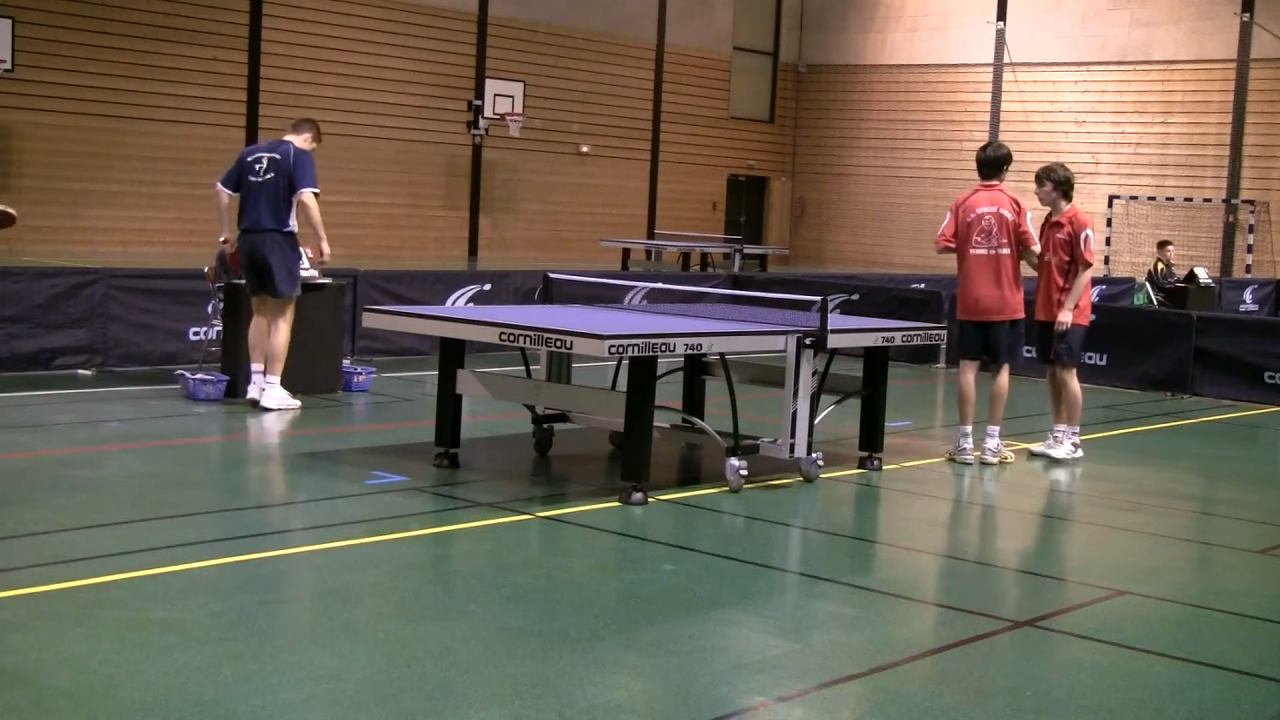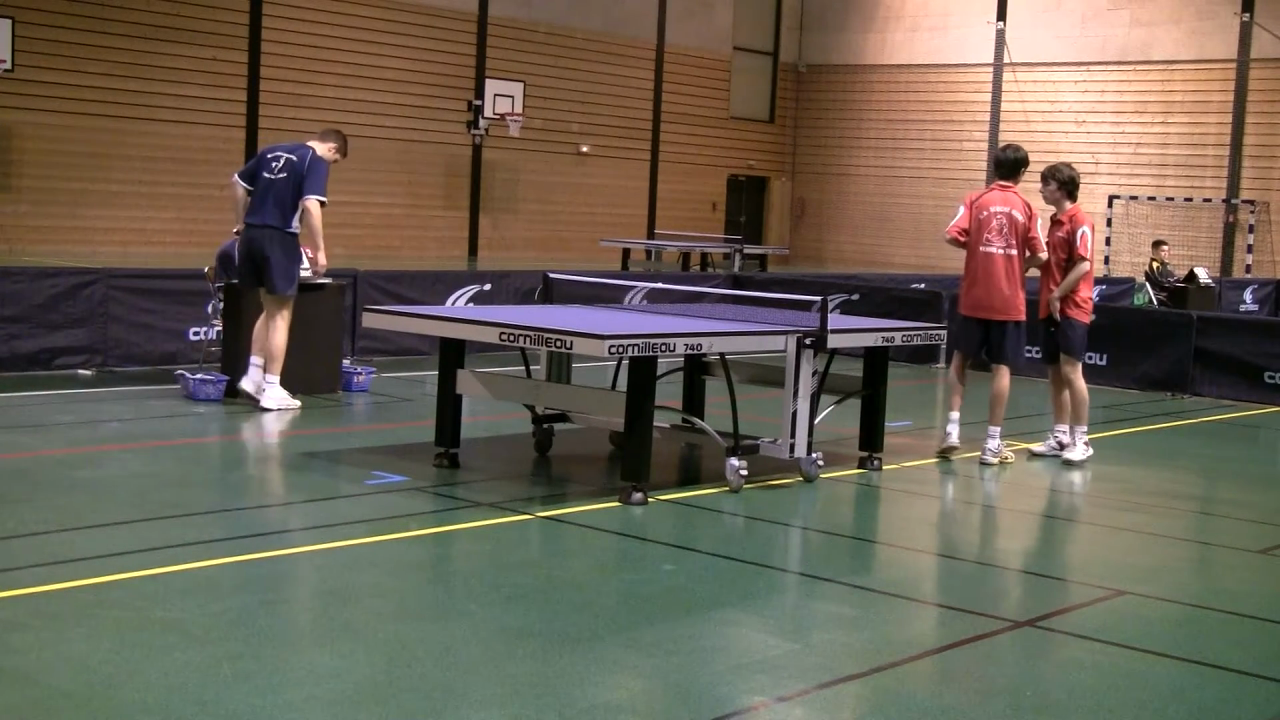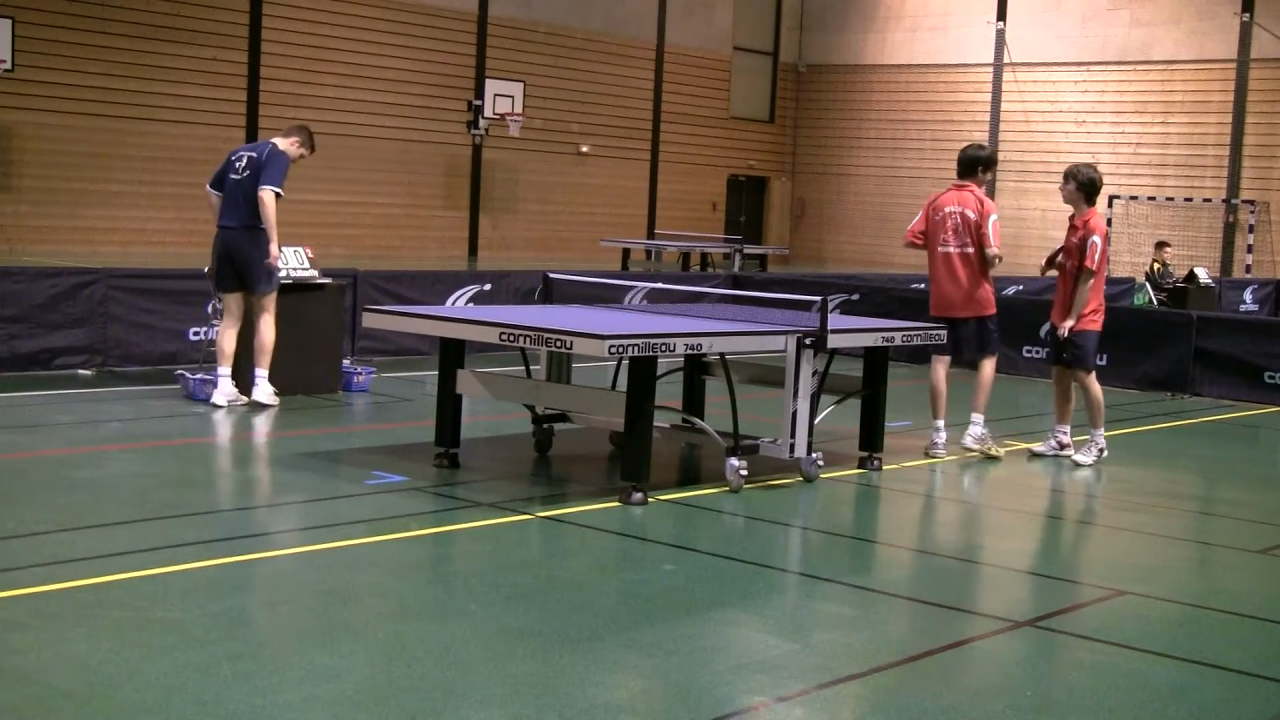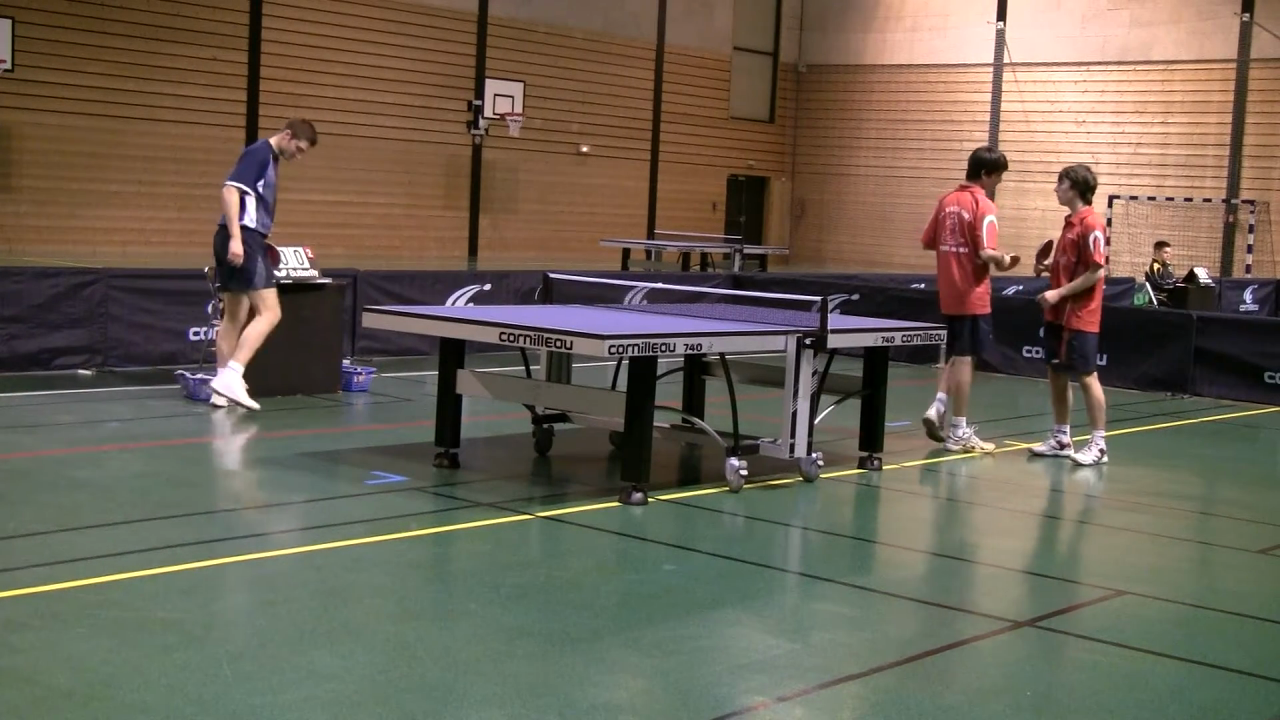
dt=0.7s
person 1, frame 1
left shoulder: (962, 204)
right shoulder: (1015, 204)
left elbow: (942, 245)
right elbow: (1033, 249)
right wrist: (1016, 254)
left hip: (971, 301)
right hip: (1006, 302)
left knee: (968, 367)
right knee: (1002, 369)
left ankle: (965, 443)
right ankle: (992, 443)
person 1, frame 2
left shoulder: (975, 200)
right shoulder: (1027, 208)
left elbow: (952, 236)
right elbow: (1040, 256)
left wrist: (976, 244)
left hip: (973, 299)
right hip: (1008, 302)
left knee: (960, 362)
right knee: (1001, 369)
left ankle: (952, 429)
right ankle: (993, 444)
person 1, frame 3
left shoulder: (935, 202)
right shoulder: (984, 204)
left elbow: (911, 240)
right elbow: (991, 252)
right wrist: (992, 262)
left hip: (942, 298)
right hip: (976, 298)
left knee: (940, 362)
right knee: (987, 357)
left ankle: (938, 437)
right ankle: (975, 429)
person 1, frame 4
left shoulder: (946, 200)
right shoulder: (983, 206)
left elbow: (928, 242)
right elbow: (985, 253)
right wrist: (1002, 259)
left hip: (949, 293)
right hip: (972, 295)
left knee: (955, 357)
right knee: (966, 359)
left ankle: (937, 409)
right ankle: (958, 433)
person 2, frame 1
left shoulder: (1080, 223)
right shoulder: (1047, 223)
left elbow: (1086, 270)
left wrist: (1068, 308)
left hip: (1069, 313)
right hip: (1045, 311)
left knee: (1066, 372)
right knee: (1053, 373)
left ankle: (1073, 440)
right ankle: (1057, 435)
person 2, frame 2
left shoulder: (1080, 221)
right shoulder: (1055, 221)
left elbow: (1083, 265)
left wrist: (1058, 296)
left hip: (1072, 308)
right hip: (1051, 309)
left knee: (1071, 370)
right knee: (1055, 373)
left ankle: (1081, 439)
right ankle: (1060, 437)
person 2, frame 3
left shoulder: (1094, 228)
right shoulder: (1074, 222)
left elbow: (1089, 277)
left wrist: (1074, 318)
right wrist: (1054, 265)
left hip: (1083, 317)
right hip: (1062, 315)
left knee: (1084, 376)
right knee: (1060, 376)
left ankle: (1098, 442)
right ankle: (1061, 438)
person 2, frame 4
left shoulder: (1091, 224)
right shoulder: (1070, 223)
left elbow: (1097, 272)
left wrist: (1059, 292)
right wrist: (1049, 267)
left hip: (1080, 317)
right hip: (1058, 315)
left knee: (1086, 377)
right knee: (1057, 375)
left ankle: (1098, 444)
right ankle: (1061, 439)
person 3, frame 1
left shoulder: (250, 153)
right shoulder: (299, 156)
left elbow: (222, 192)
right elbow: (306, 199)
left wrist: (227, 233)
right wrist: (322, 239)
left hip: (248, 241)
right hip: (278, 241)
left knee: (261, 313)
right knee: (281, 318)
left ankle: (255, 384)
right ankle: (273, 390)
person 3, frame 2
left shoulder: (272, 151)
right shoulder: (316, 162)
left elbow: (238, 183)
right elbow: (310, 205)
left wrist: (241, 223)
right wrist: (319, 250)
left hip: (251, 236)
right hip: (279, 240)
left knee: (268, 312)
right knee: (280, 316)
left ankle: (254, 377)
right ankle: (272, 390)
person 3, frame 3
left shoulder: (238, 153)
right shoulder: (277, 156)
left elbow: (213, 191)
right elbow: (265, 196)
right wrist: (273, 241)
left hip: (225, 238)
right hip: (252, 238)
left knee: (231, 316)
right knee: (266, 313)
left ankle: (224, 387)
right ankle: (261, 385)
person 3, frame 4
left shoulder: (270, 159)
right shoulder: (258, 153)
right elbow: (230, 191)
left wrist: (262, 237)
right wrist: (236, 239)
left hip: (249, 240)
right hip: (244, 240)
left knee: (234, 316)
right knee: (269, 313)
left ankle: (225, 386)
right ankle: (231, 379)
